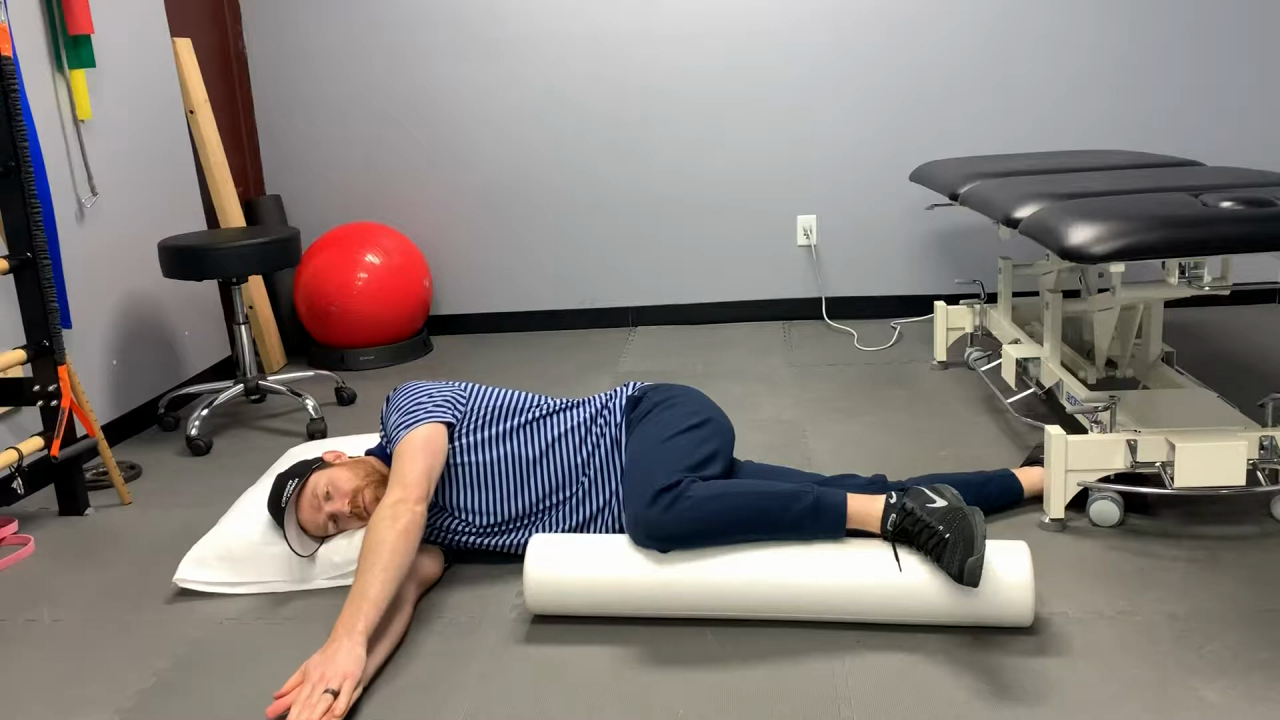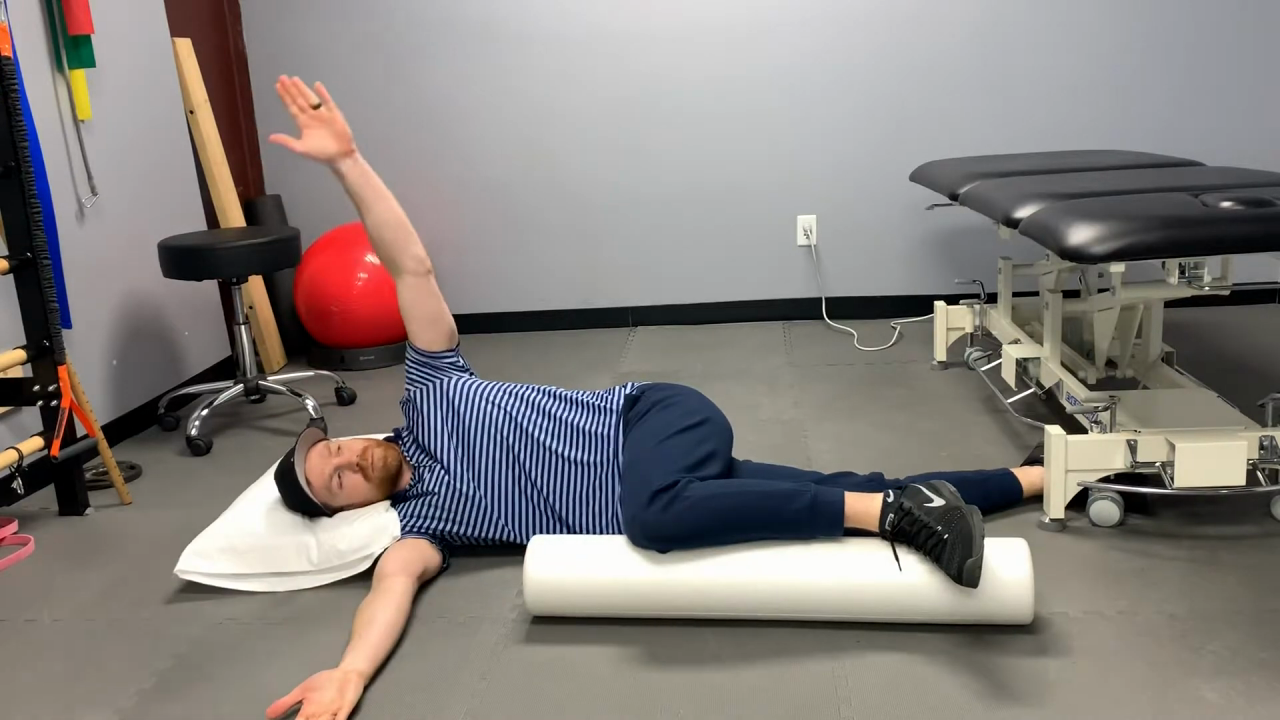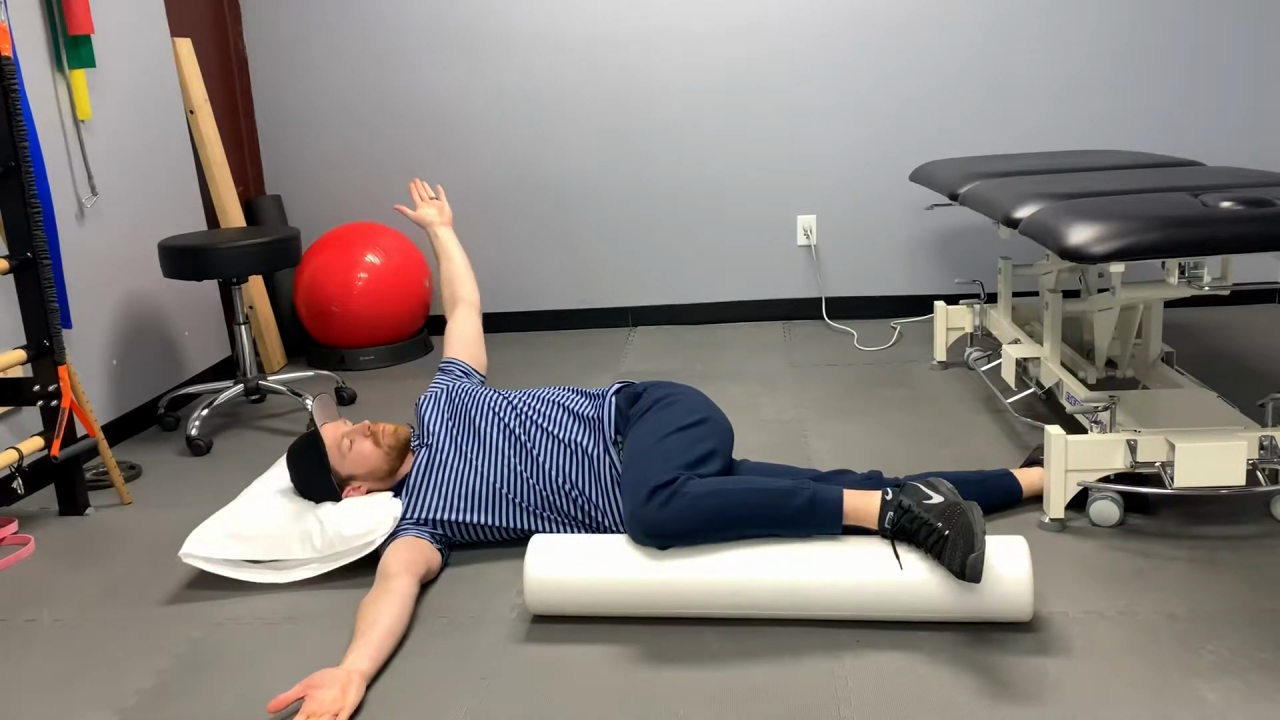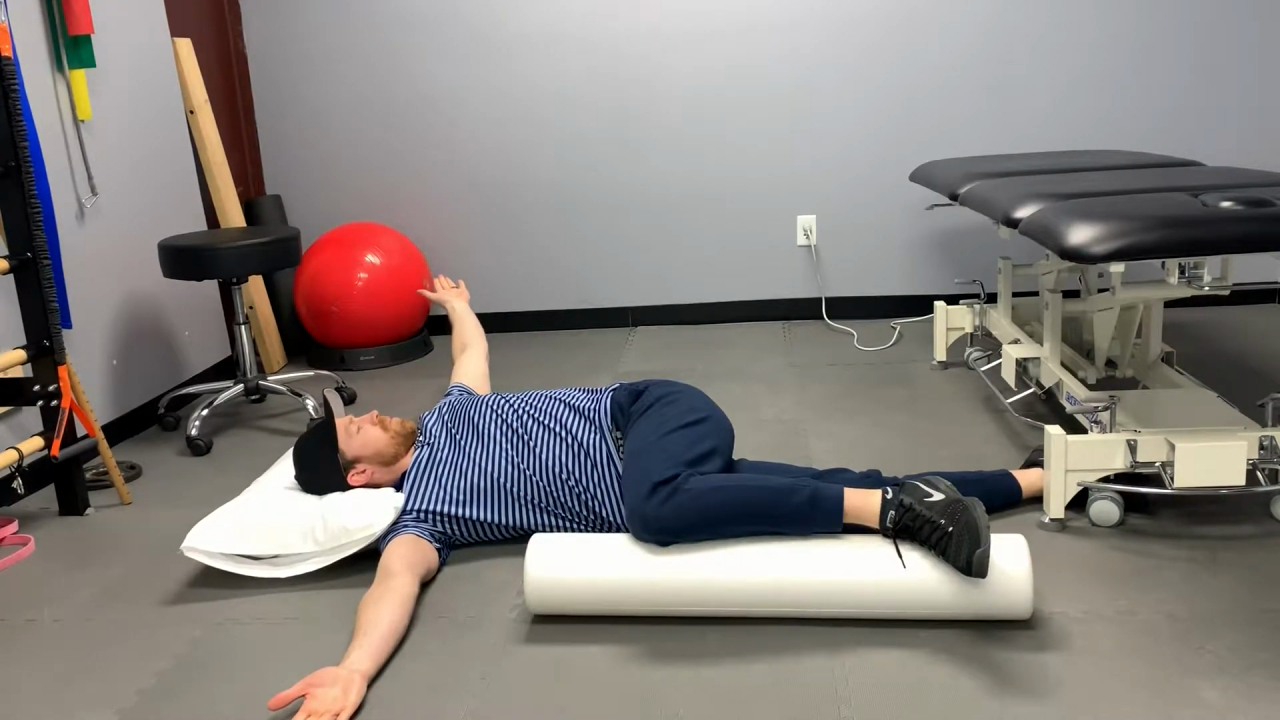
dt=1s
person 1, frame 1
left shoulder: (409, 405)
right shoulder: (435, 531)
left elbow: (402, 503)
right elbow: (403, 587)
left wrist: (344, 640)
left hip: (657, 419)
right hip: (643, 510)
left knee: (659, 510)
right knee: (846, 505)
left ankle: (897, 509)
right ankle: (1042, 474)
person 1, frame 2
left shoulder: (429, 392)
right shoulder: (423, 517)
left elbow: (412, 268)
right elbow: (394, 582)
left wrist: (347, 159)
left hip: (658, 418)
right hip: (651, 506)
left knee: (657, 512)
right knee: (843, 501)
left ankle: (899, 508)
right ankle: (1041, 476)
person 1, frame 3
left shoulder: (441, 400)
right shoulder: (420, 517)
left elbow: (465, 307)
right elbow: (397, 581)
left hip: (655, 412)
right hip: (636, 500)
left knee: (657, 506)
right knee: (835, 495)
left ankle: (896, 507)
right ankle: (1041, 478)
person 1, frame 4
left shoulder: (447, 414)
right shoulder: (418, 516)
left elbow: (475, 349)
right elbow: (397, 581)
left hip: (652, 412)
right hip: (638, 493)
left knee: (658, 503)
right knee: (832, 492)
left ankle: (894, 506)
